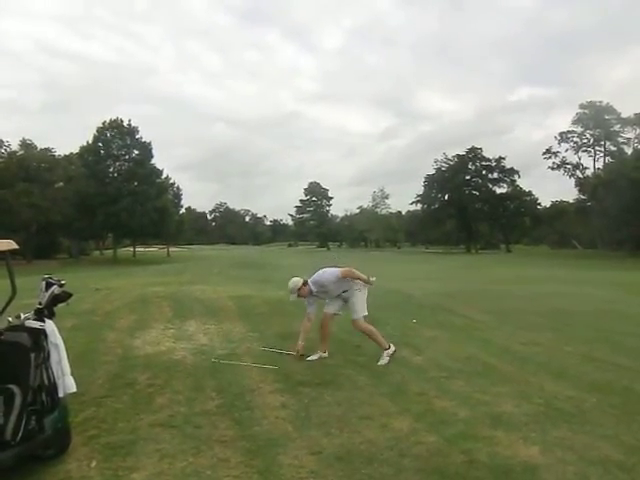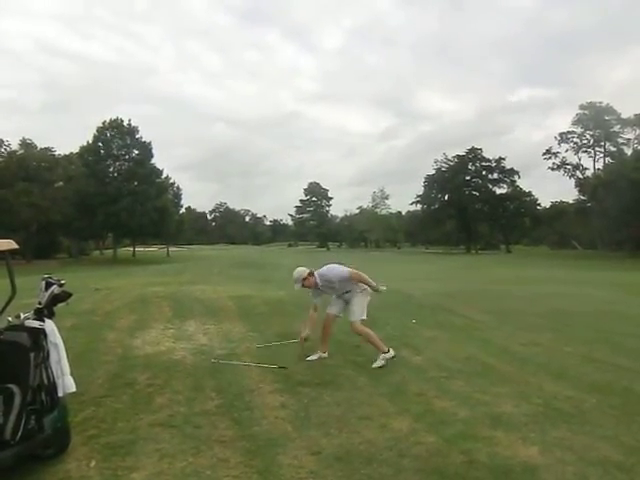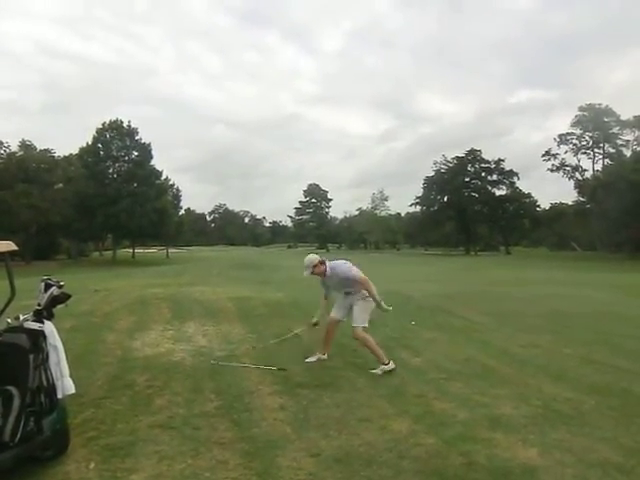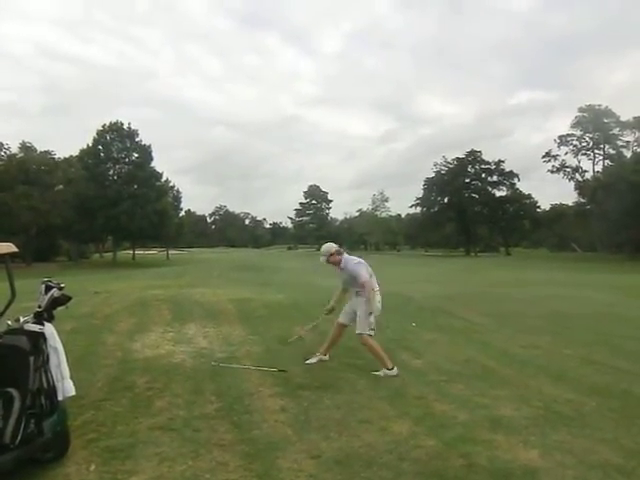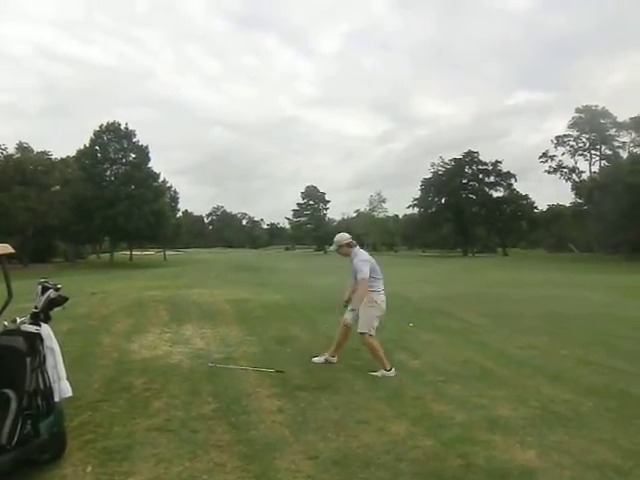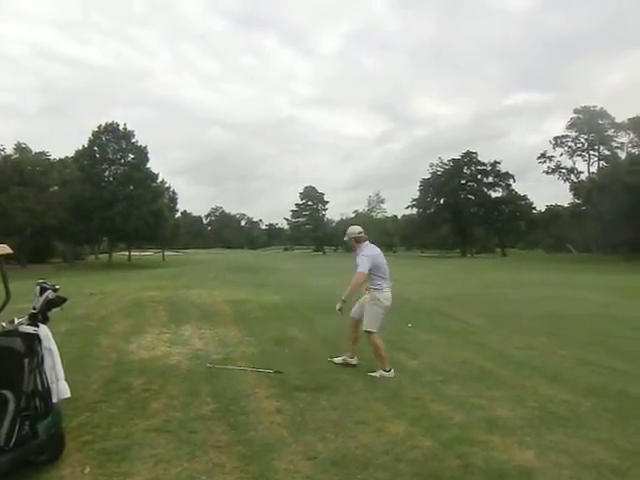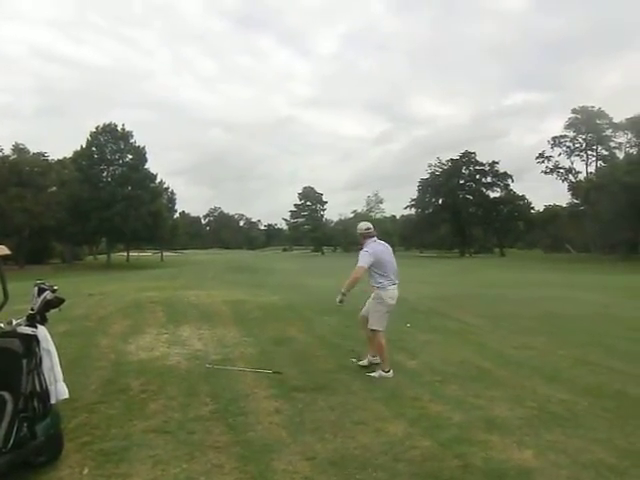
dt=0.1s
person 1, frame 1
left shoulder: (323, 278)
right shoulder: (311, 294)
left elbow: (349, 271)
right elbow: (308, 320)
left wrist: (367, 280)
right wrist: (300, 342)
left hip: (355, 288)
left knee: (358, 323)
right knee: (325, 318)
left ankle: (387, 348)
right ankle: (323, 351)
person 1, frame 2
left shoulder: (329, 273)
right shoulder: (315, 287)
left elbow: (356, 274)
right elbow: (314, 310)
left wrist: (374, 287)
right wrist: (307, 330)
left hip: (358, 291)
left knee: (356, 326)
right knee: (328, 318)
left ankle: (385, 351)
right ankle: (322, 351)
person 1, frame 3
left shoulder: (342, 268)
right shoulder: (324, 277)
left elbow: (365, 281)
right elbow: (326, 297)
left wrist: (379, 302)
right wrist: (317, 317)
left hip: (363, 296)
left knee: (358, 332)
right knee: (331, 322)
left ankle: (386, 363)
right ankle: (322, 353)
person 1, frame 4
left shoulder: (354, 264)
right shoulder: (343, 266)
left elbow: (369, 286)
right elbow: (345, 287)
left wrist: (371, 311)
right wrist: (333, 304)
left hip: (369, 298)
right hip: (357, 297)
left knee: (364, 337)
right knee: (340, 325)
left ankle: (389, 367)
right ankle: (323, 353)
person 1, frame 5
left shoulder: (361, 259)
right shoulder: (357, 256)
left elbow: (363, 285)
left wrist: (354, 308)
right wrist: (348, 295)
left hip: (373, 298)
right hip: (365, 297)
left knee: (365, 335)
right knee: (345, 324)
left ankle: (387, 368)
right ankle: (330, 355)
person 1, frame 6
left shoulder: (364, 255)
right shoulder: (371, 249)
left elbow: (357, 280)
left wrist: (343, 300)
left hip: (379, 296)
right hip: (373, 293)
left knee: (371, 333)
right knee: (354, 319)
left ankle: (386, 369)
right ankle: (350, 357)
person 1, frame 7
left shoulder: (367, 251)
right shoulder: (385, 246)
left elbow: (356, 275)
left wrist: (342, 293)
left hip: (383, 294)
right hip: (390, 290)
left knee: (376, 330)
right knee: (364, 318)
left ankle: (385, 369)
right ankle: (373, 356)
